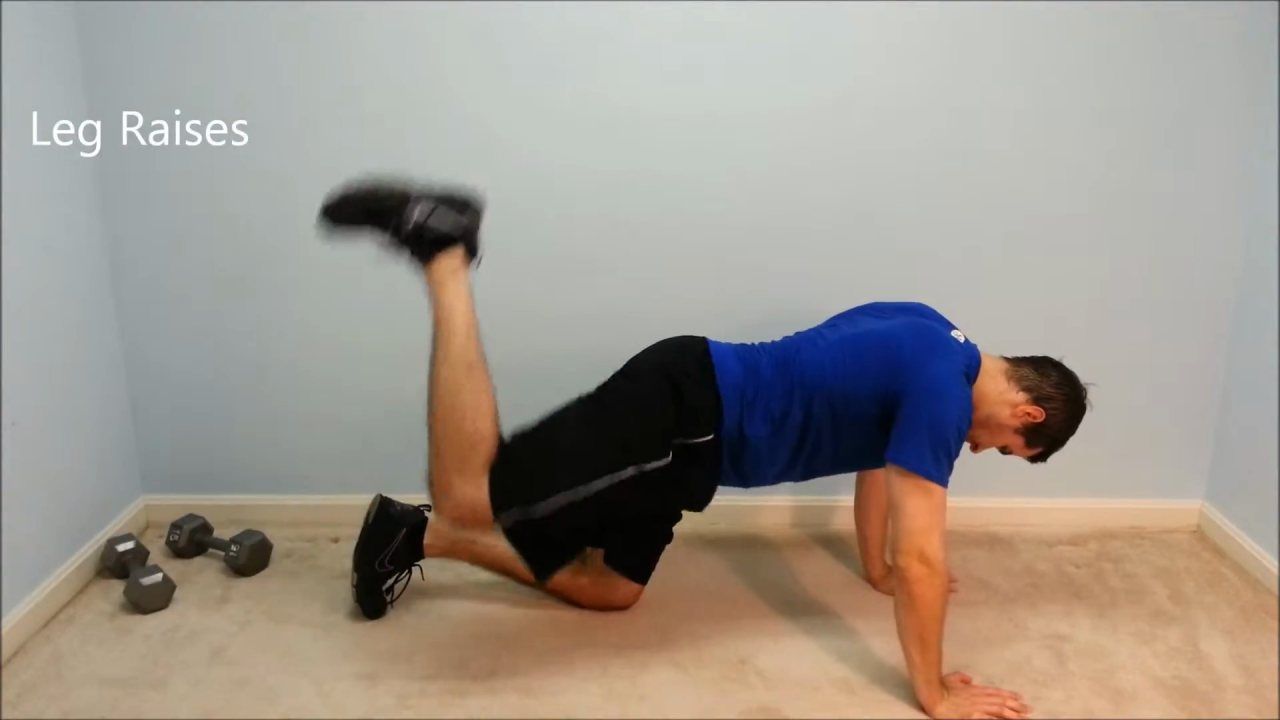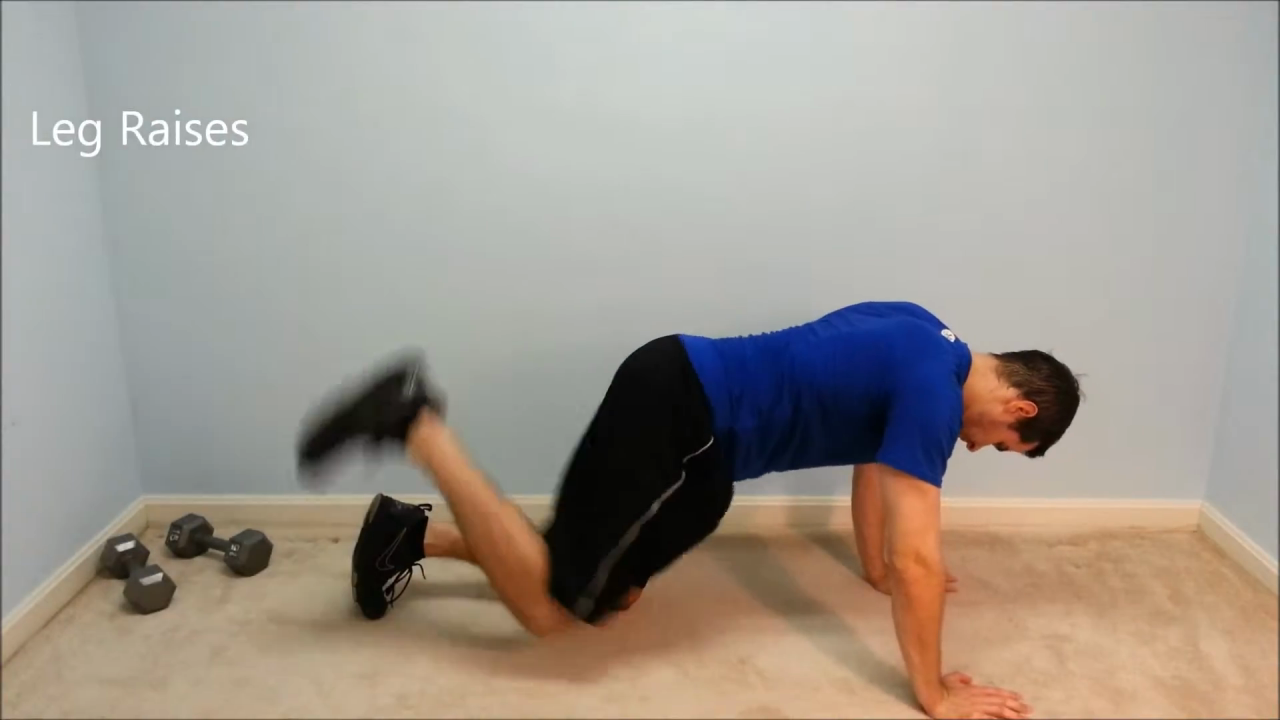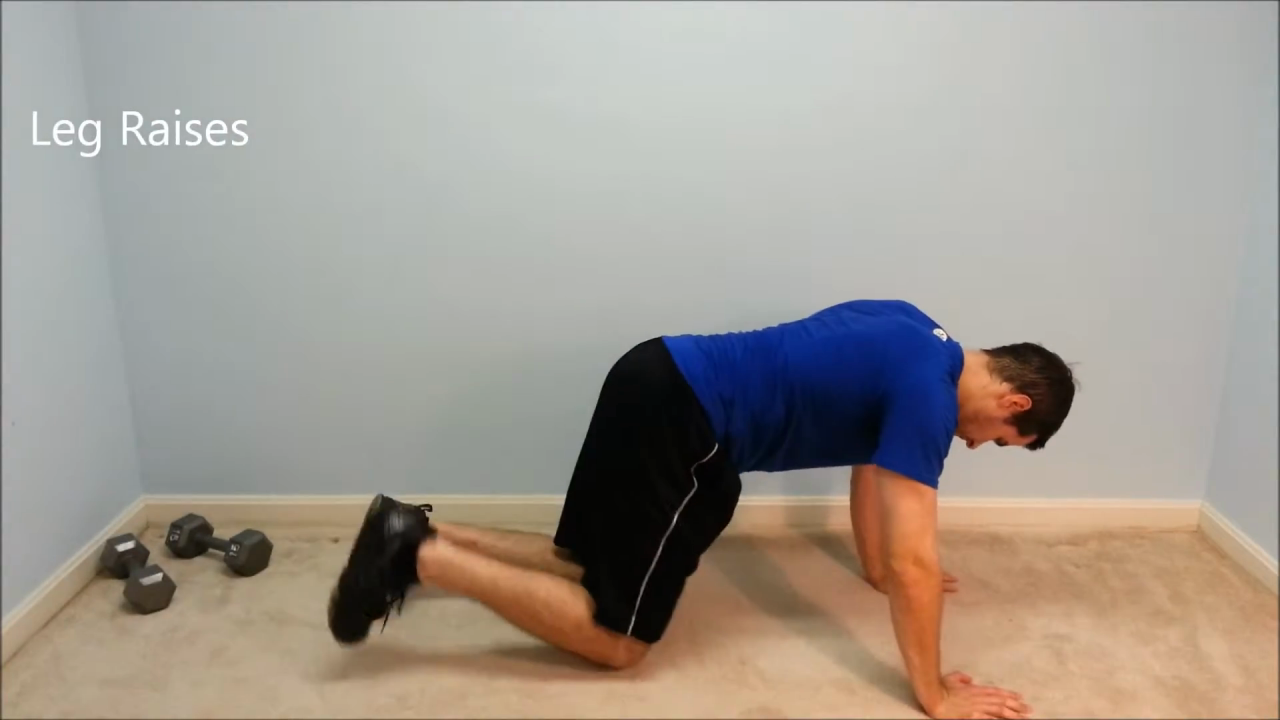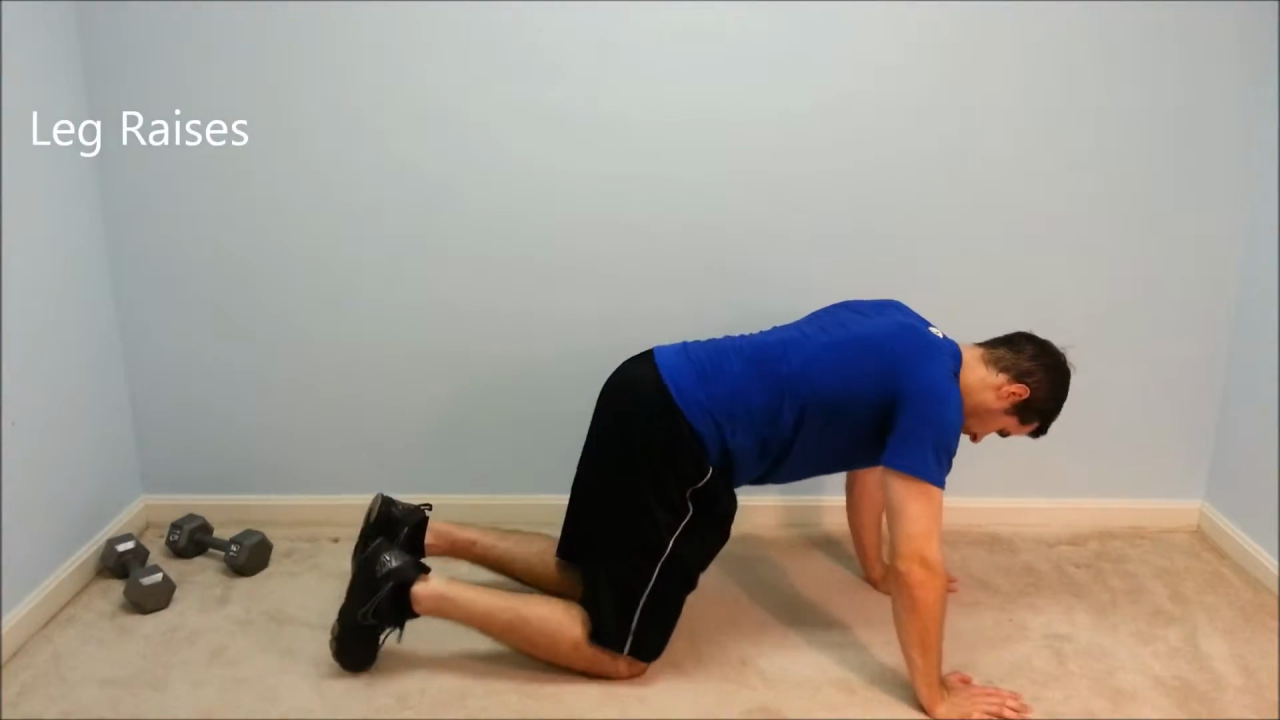
dt=0.2s
person 1, frame 1
left shoulder: (930, 343)
right shoulder: (943, 394)
left elbow: (874, 456)
right elbow: (920, 561)
left wrist: (875, 565)
left hip: (691, 402)
right hip: (683, 417)
left knee: (607, 585)
right knee: (467, 496)
left ankle: (416, 536)
right ankle: (445, 253)
person 1, frame 2
left shoulder: (924, 340)
right shoulder: (934, 392)
left elbow: (873, 448)
right elbow: (918, 559)
left wrist: (875, 564)
left hip: (680, 390)
right hip: (677, 415)
left knee: (606, 590)
right knee: (548, 604)
left ankle: (414, 530)
right ankle: (417, 421)
person 1, frame 3
left shoulder: (916, 336)
right shoulder: (927, 392)
left elbow: (868, 452)
right elbow: (913, 561)
left wrist: (875, 565)
left hip: (662, 382)
right hip: (674, 420)
left knee: (588, 568)
right knee: (613, 639)
left ankle: (422, 536)
right ankle: (424, 553)
person 1, frame 4
left shoulder: (909, 336)
right shoulder: (934, 391)
left elbow: (866, 451)
right elbow: (918, 564)
left wrist: (874, 567)
left hip: (650, 393)
right hip: (669, 440)
left knee: (586, 574)
right knee: (617, 651)
left ankle: (422, 533)
right ankle: (417, 587)
